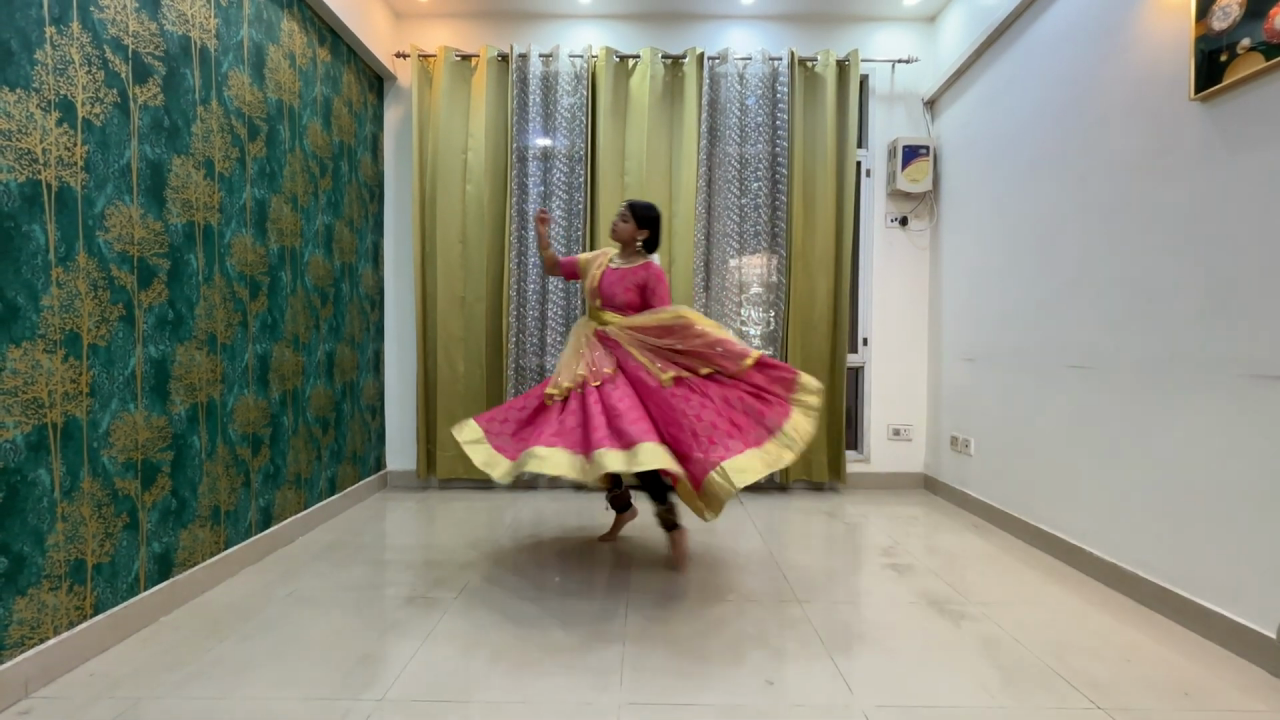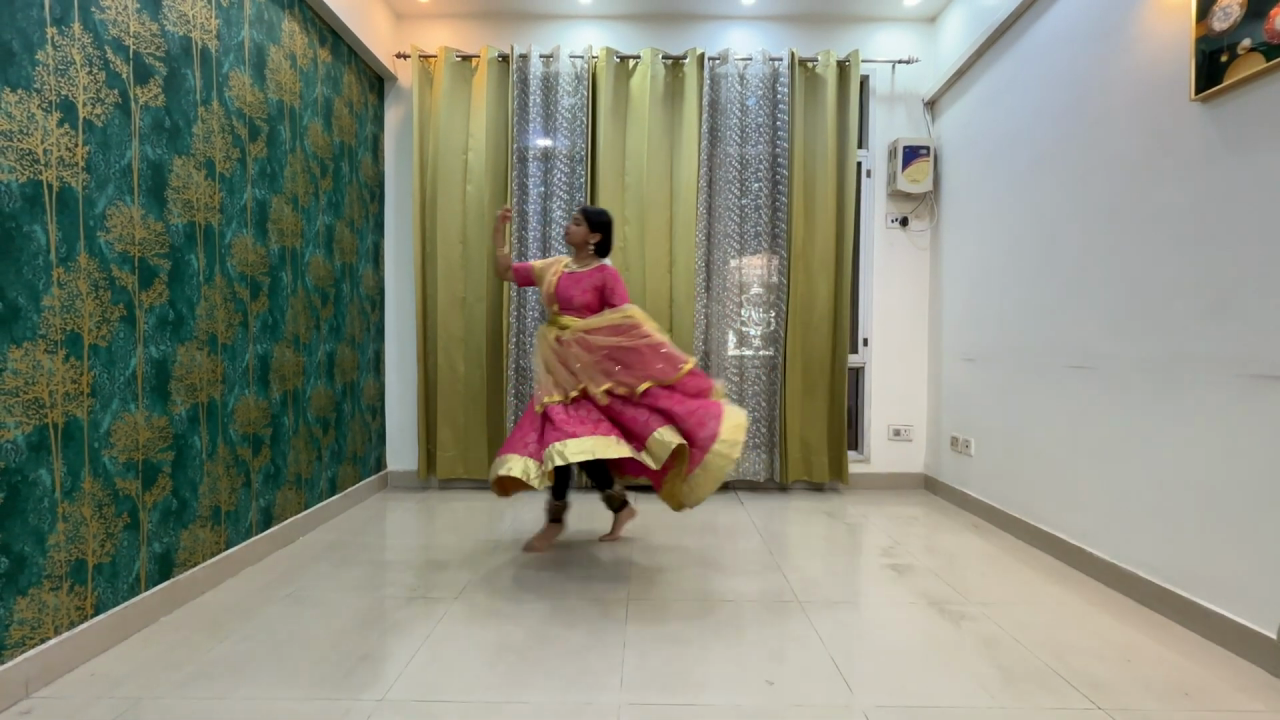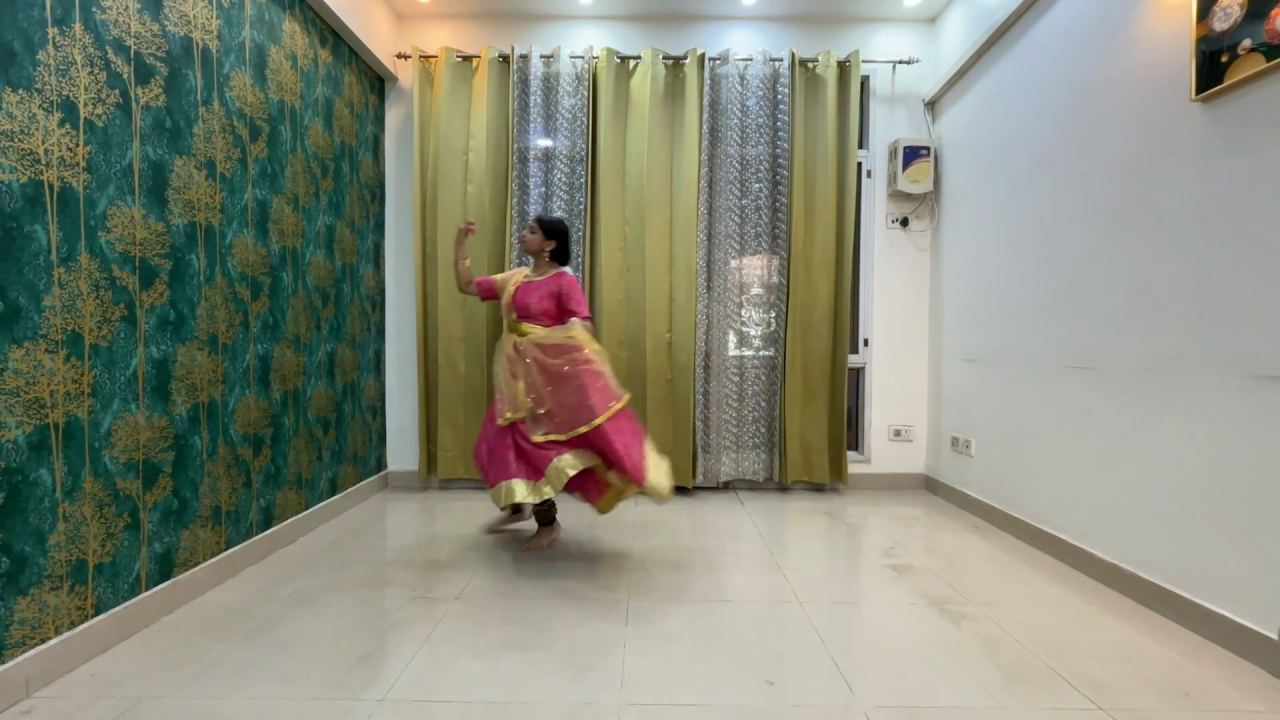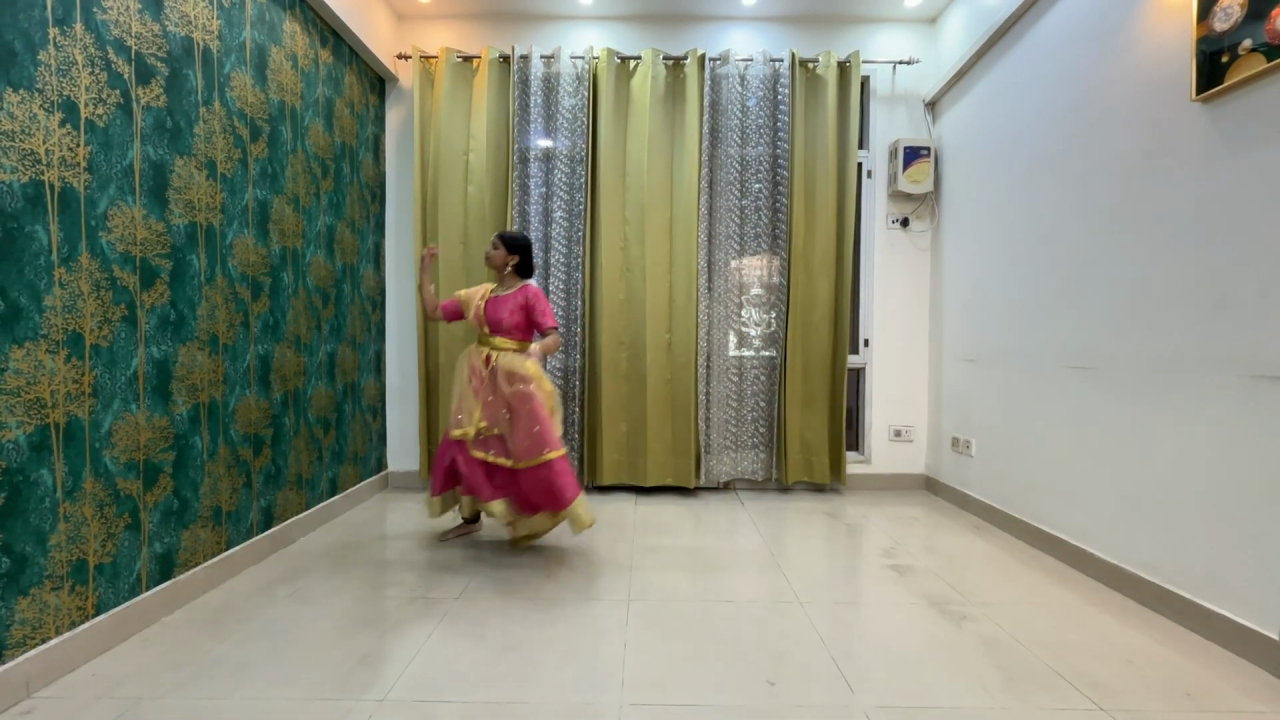
dt=0.2s
person 1, frame 1
left shoulder: (651, 273)
right shoulder: (600, 259)
left elbow: (666, 322)
right elbow: (553, 267)
right wrist: (543, 236)
left hip: (627, 357)
right hip: (591, 353)
left knee: (634, 434)
right knee: (593, 433)
left ankle: (673, 525)
right ankle: (622, 508)
person 1, frame 2
left shoulder: (606, 275)
right shoulder: (553, 267)
left elbow: (628, 321)
right elbow: (504, 272)
right wrist: (499, 232)
left hip: (587, 359)
right hip: (555, 359)
left knee: (572, 435)
right knee: (574, 434)
left ankle: (555, 521)
right ankle: (621, 506)
person 1, frame 3
left shoulder: (563, 281)
right shoulder: (514, 279)
left elbow: (584, 326)
right elbow: (466, 285)
left wrist: (577, 331)
right wrist: (461, 244)
left hip: (544, 367)
right hip: (515, 367)
left knee: (531, 440)
right knee: (510, 440)
left ankle: (547, 523)
right ankle: (517, 508)
person 1, frame 4
left shoulder: (531, 294)
right shoulder: (479, 295)
left elbow: (554, 338)
right elbow: (433, 312)
left wrist: (537, 350)
right wrist: (424, 269)
left hip: (510, 379)
right hip: (478, 379)
left knee: (493, 450)
right knee: (465, 447)
left ankle: (528, 520)
right ankle: (471, 518)
